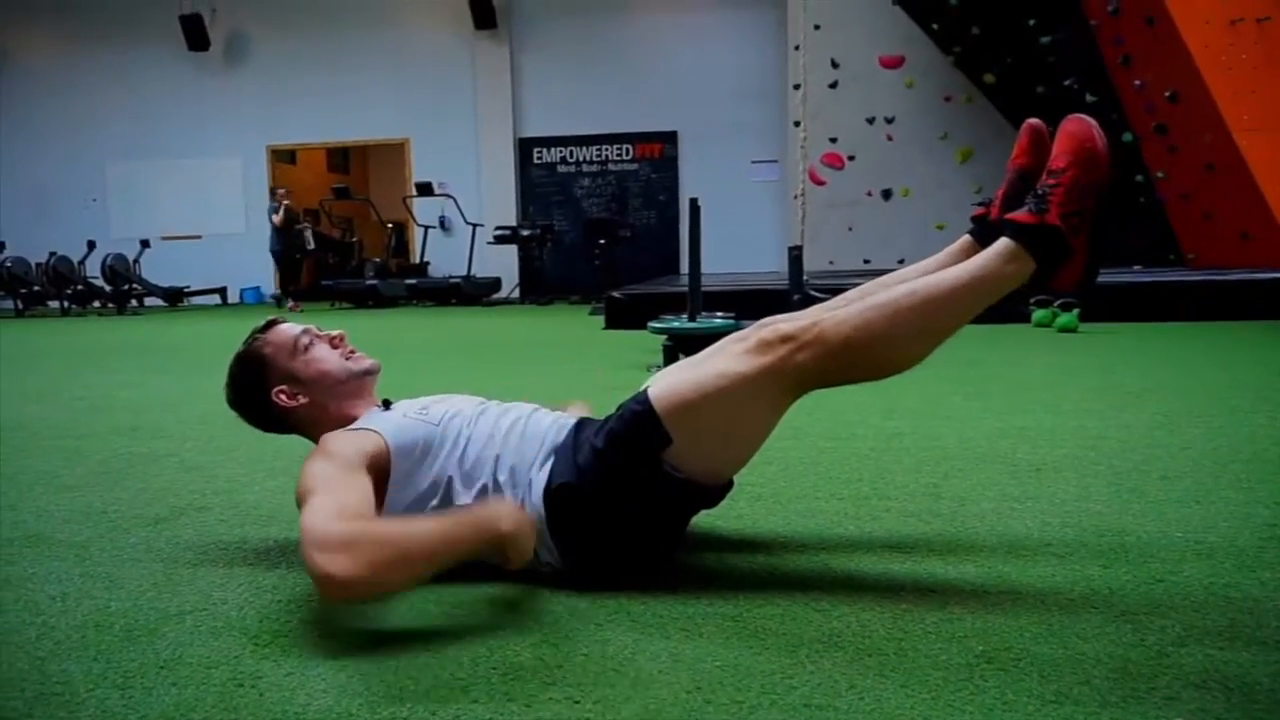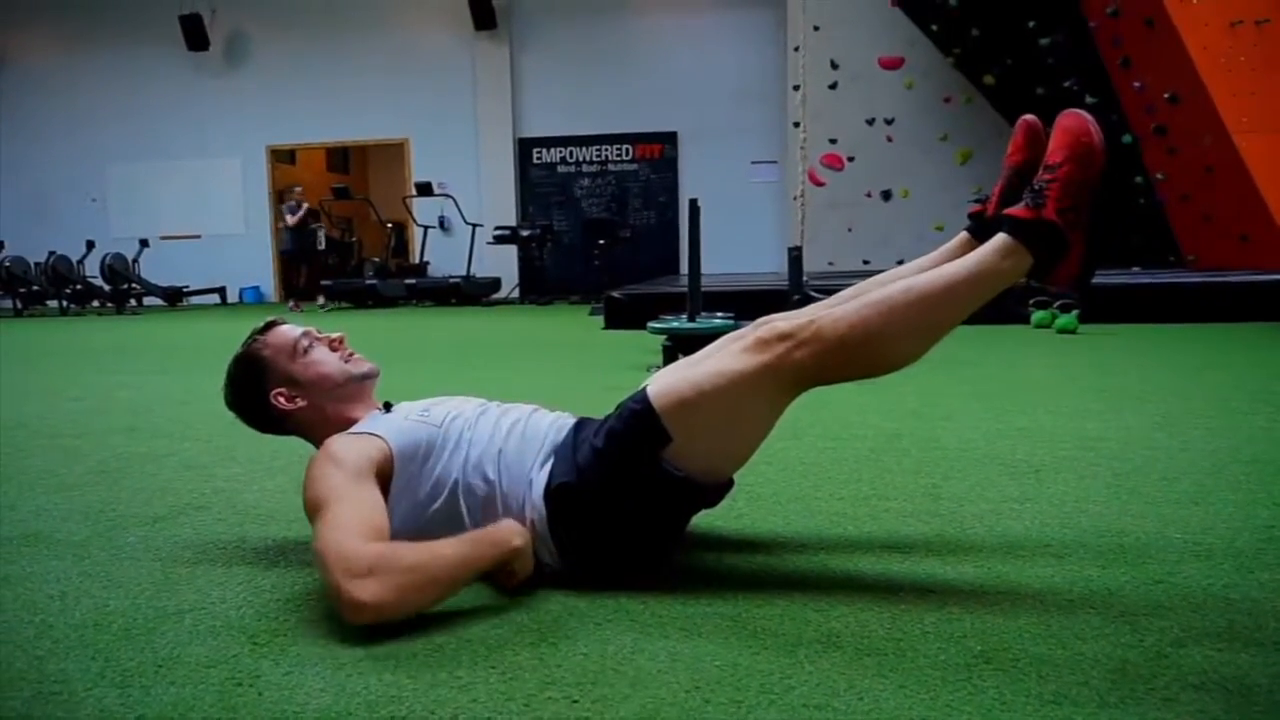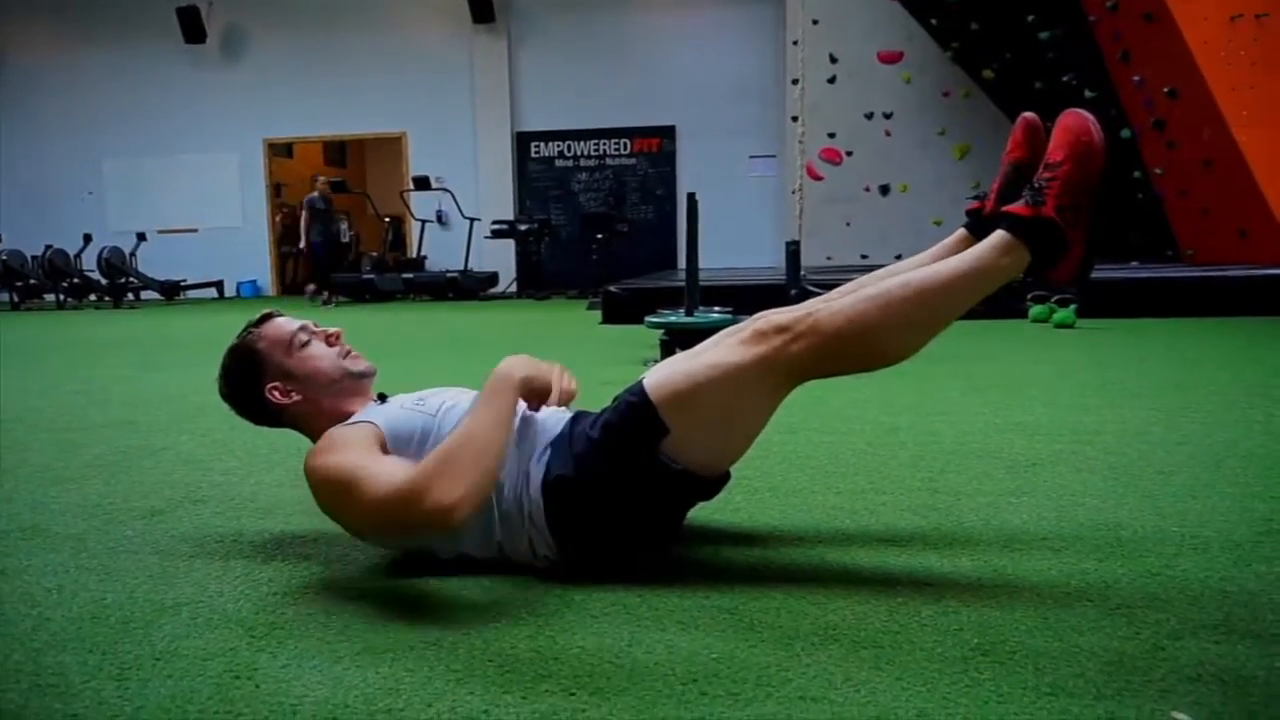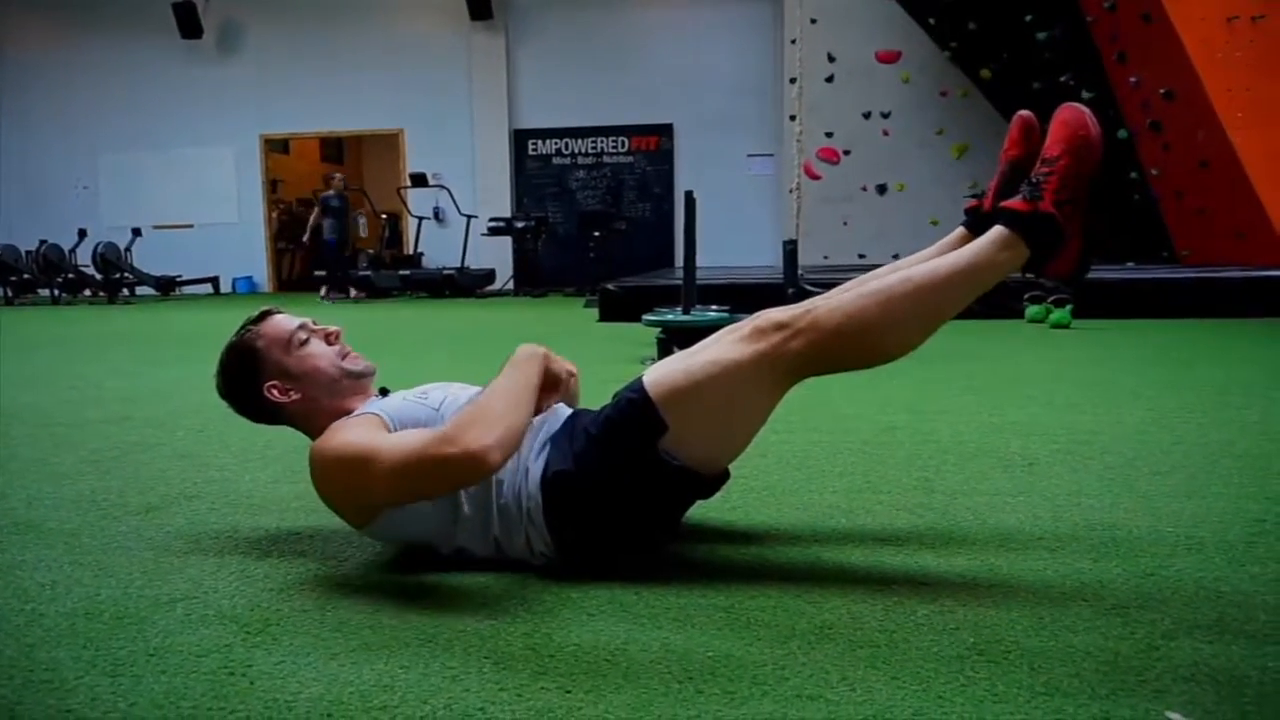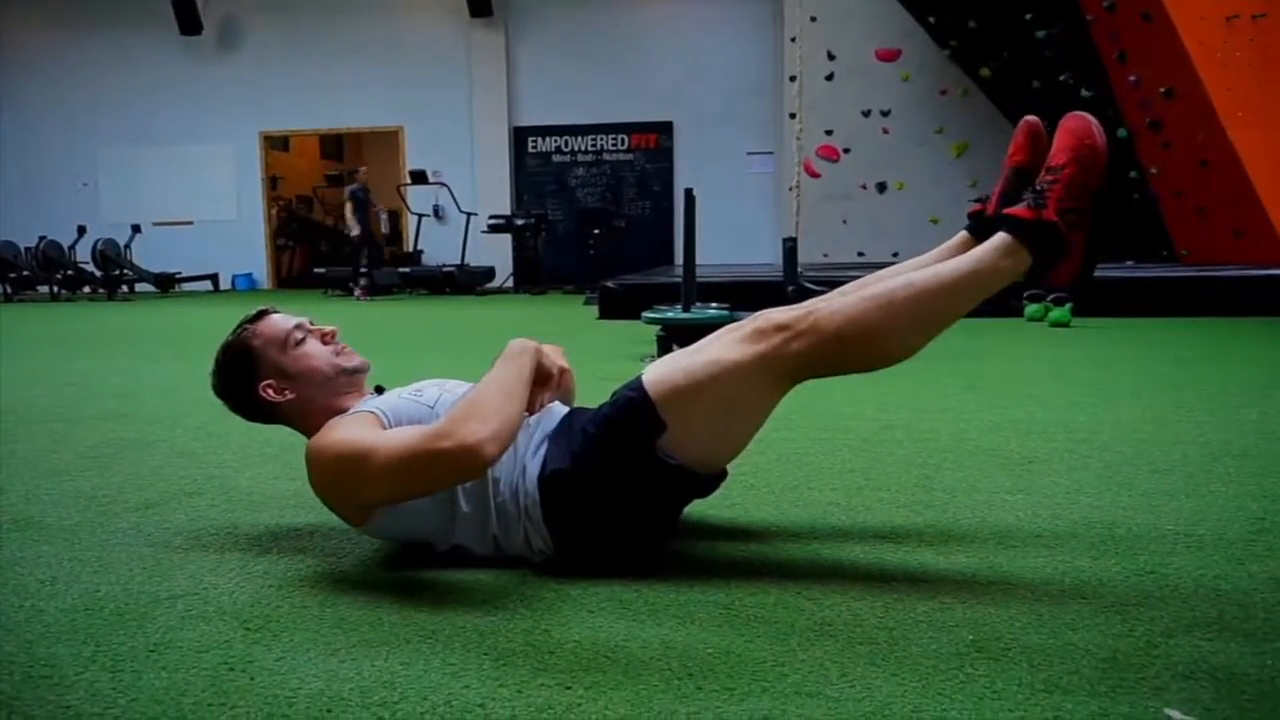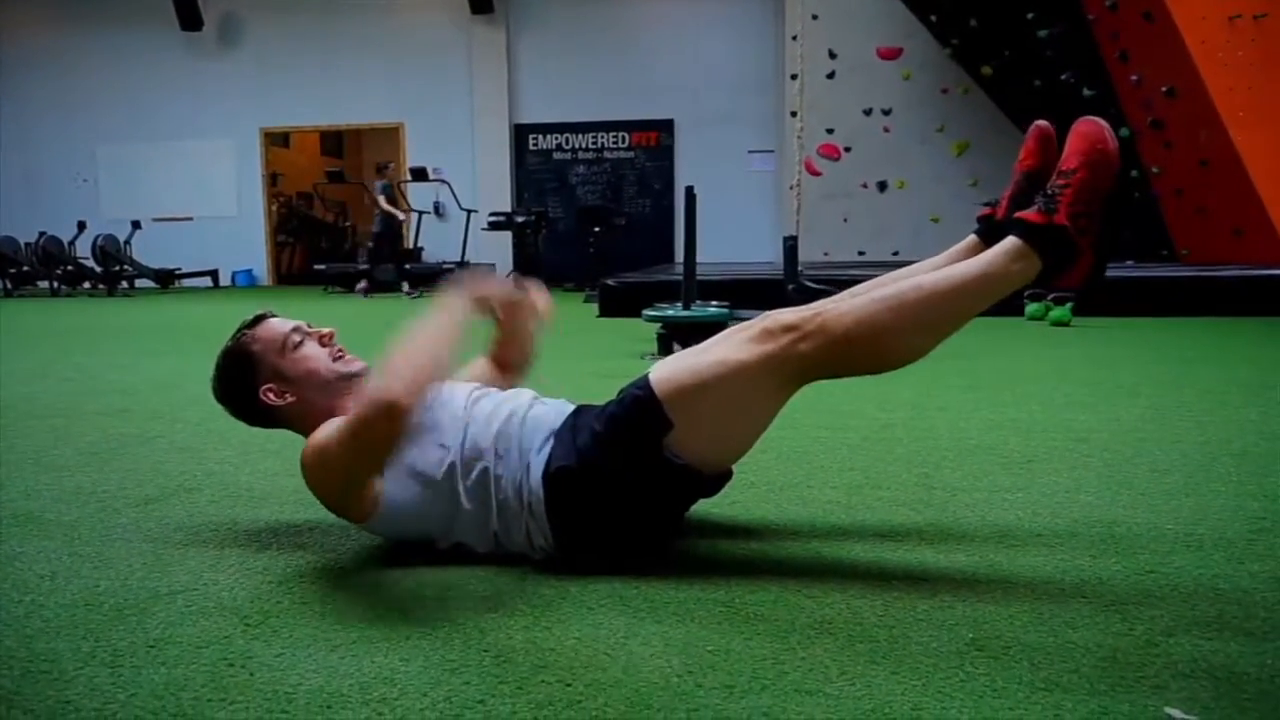
dt=0.3s
person 1, frame 1
left shoulder: (401, 422)
right shoulder: (339, 457)
right elbow: (337, 563)
left wrist: (562, 422)
right wrist: (487, 523)
left hip: (597, 469)
right hip: (591, 501)
left knee: (785, 332)
right knee: (789, 348)
left ankle: (993, 239)
right ankle: (1029, 250)
person 1, frame 2
left shoulder: (402, 427)
right shoulder: (344, 462)
right elbow: (364, 589)
right wrist: (497, 540)
left hip: (597, 466)
right hip: (592, 503)
left knee: (787, 332)
right knee: (791, 346)
left ankle: (987, 238)
right ankle: (1025, 245)
person 1, frame 3
left shoulder: (392, 417)
right shoulder: (338, 458)
right elbow: (448, 500)
left wrist: (541, 378)
right wrist: (505, 379)
left hip: (597, 462)
right hip: (588, 494)
left knee: (788, 327)
right knee: (786, 339)
left ankle: (988, 233)
right ankle: (1025, 241)
person 1, frame 4
left shoulder: (391, 412)
right shoulder: (342, 453)
right elbow: (473, 451)
left wrist: (545, 374)
right wrist: (525, 361)
left hip: (596, 459)
right hip: (585, 493)
left knee: (786, 326)
right knee: (785, 337)
left ankle: (987, 230)
right ankle: (1022, 237)
person 1, frame 5
left shoulder: (389, 410)
right shoulder: (338, 450)
right elbow: (470, 446)
left wrist: (548, 371)
right wrist: (517, 355)
left hip: (591, 459)
right hip: (583, 489)
left knee: (782, 327)
right knee: (785, 337)
left ankle: (991, 235)
right ankle: (1025, 244)
person 1, frame 6
left shoulder: (387, 421)
right shoulder: (332, 454)
left elbow: (499, 379)
right elbow: (391, 400)
left wrist: (511, 323)
right wrist: (461, 297)
left hip: (588, 454)
right hip: (587, 486)
left knee: (792, 325)
right knee: (794, 339)
left ankle: (1000, 239)
right ankle: (1035, 248)
